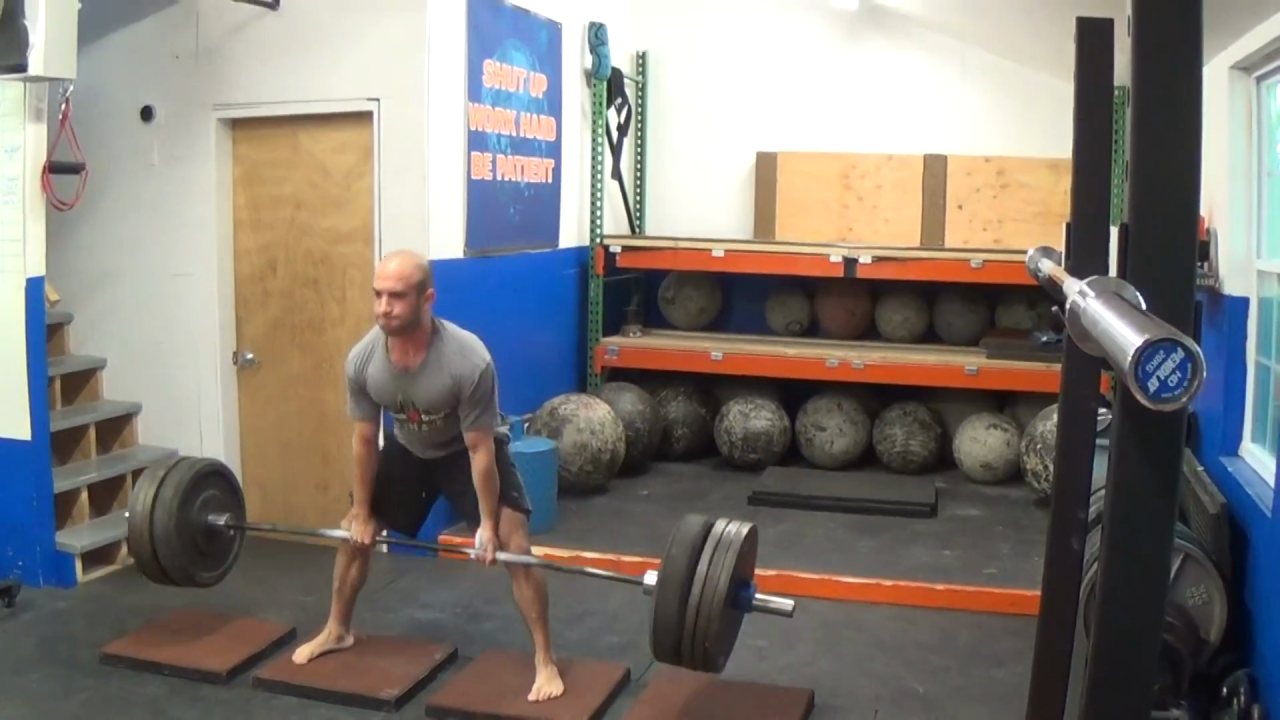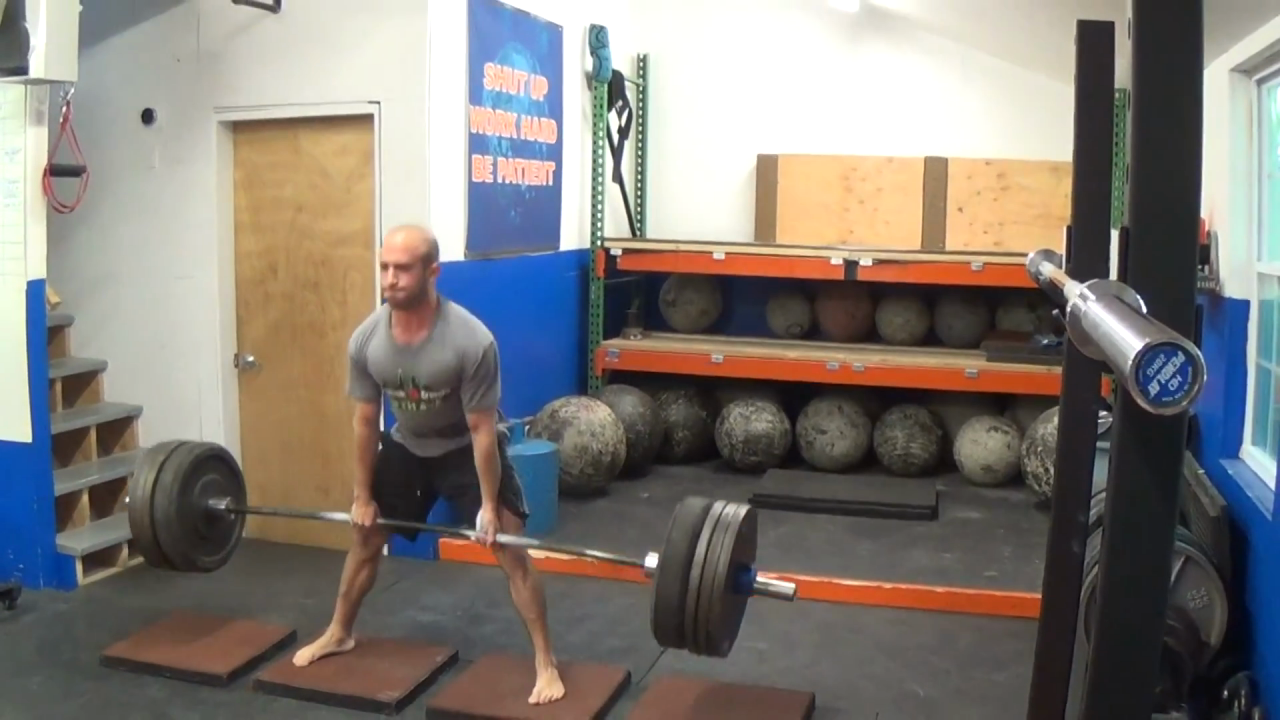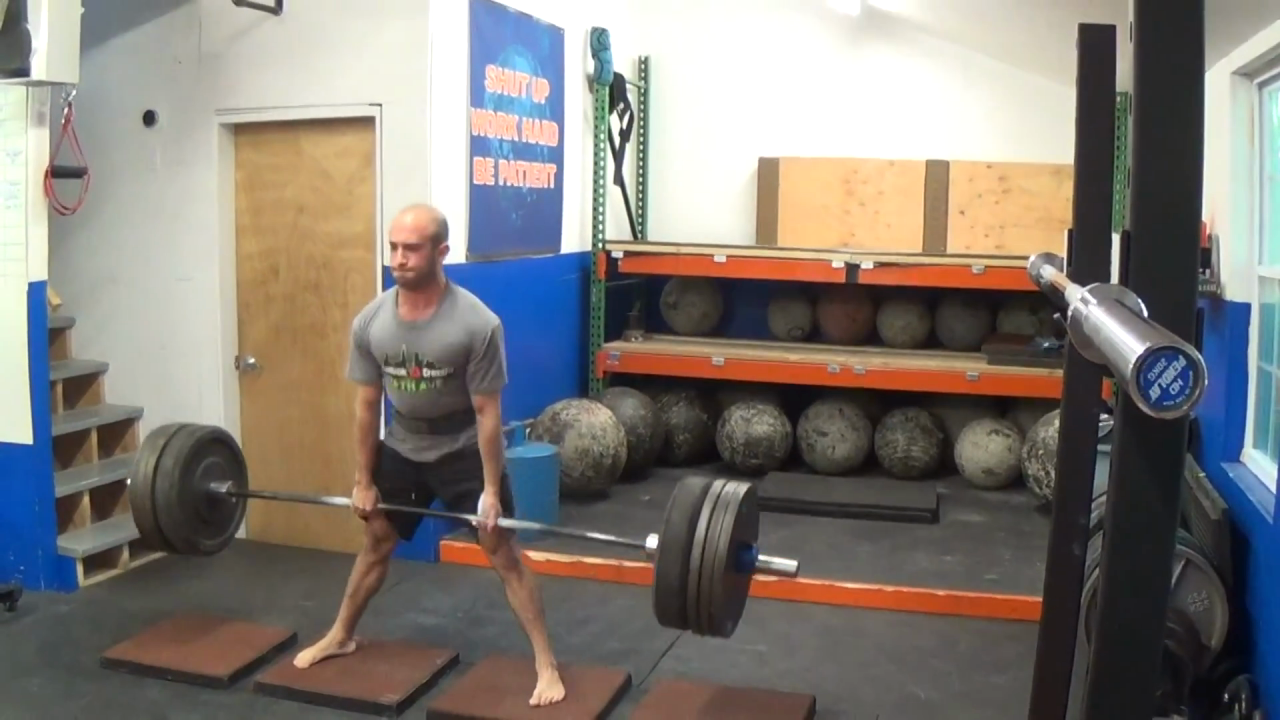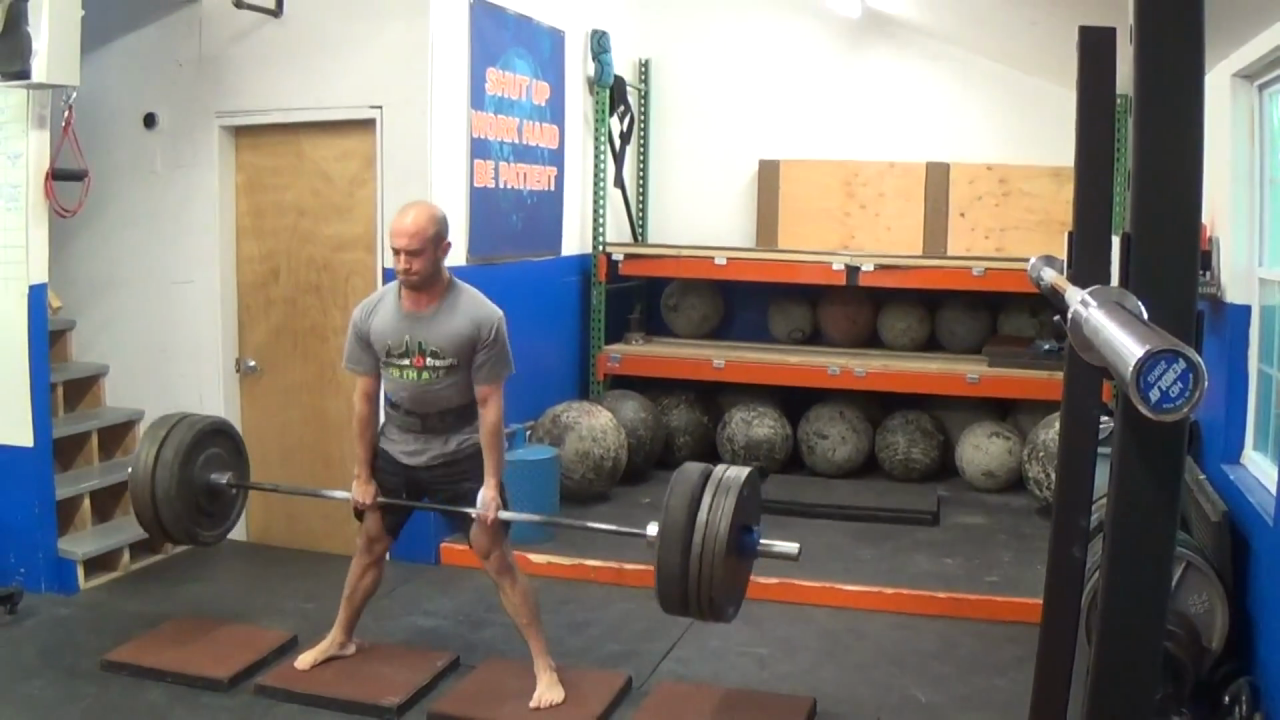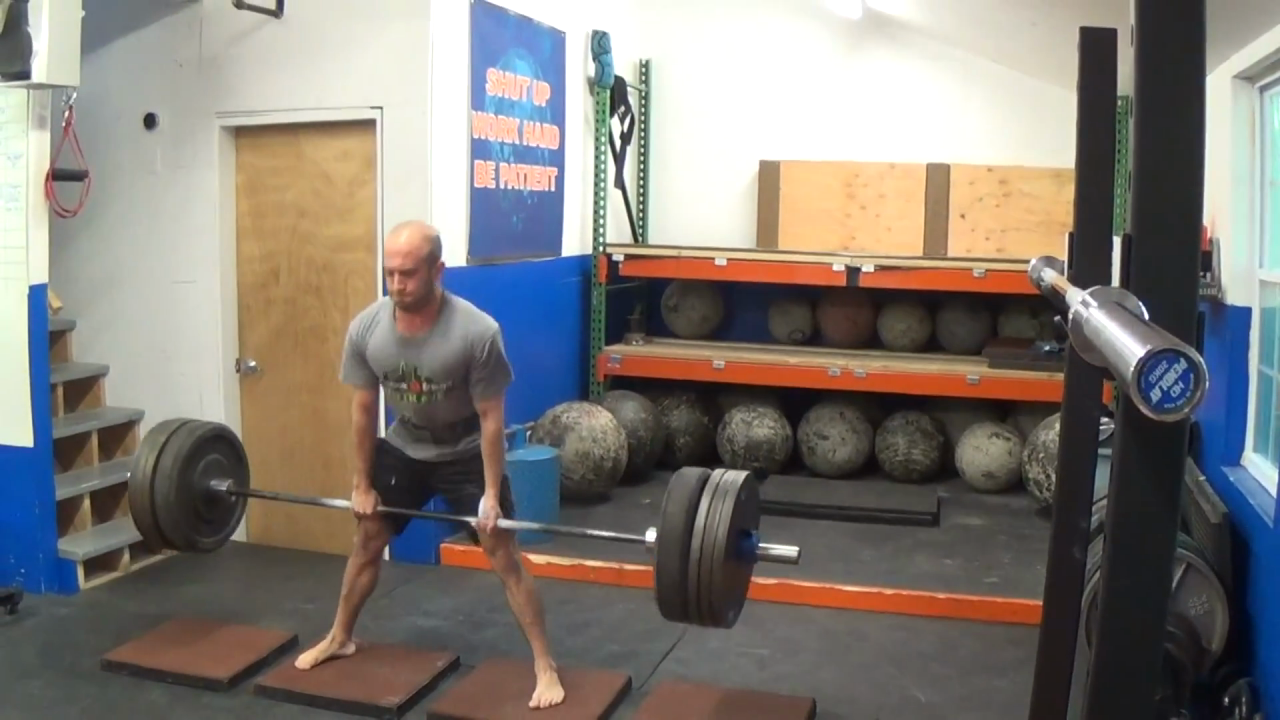
dt=0.1s
person 1, frame 1
left shoulder: (468, 361)
right shoulder: (362, 360)
left elbow: (479, 448)
right elbow: (365, 439)
left wrist: (488, 525)
right wrist: (361, 515)
left hip: (470, 448)
right hip: (408, 450)
left knee: (514, 548)
right knee: (353, 534)
left ankle: (545, 661)
right ankle: (336, 632)
person 1, frame 2
left shoulder: (470, 341)
right shoulder: (366, 338)
left elbow: (483, 428)
right elbow: (366, 421)
left wrist: (490, 507)
right wrist: (362, 497)
left hip: (466, 449)
right hip: (404, 447)
left knee: (510, 551)
right knee: (365, 540)
left ankle: (546, 666)
right ankle: (338, 635)
person 1, frame 3
left shoulder: (477, 323)
right shoulder: (370, 321)
left elbow: (487, 412)
right elbow: (367, 404)
left wrist: (492, 491)
right wrist: (363, 481)
left hip: (465, 450)
right hip: (401, 449)
left knee: (504, 555)
right knee: (374, 548)
left ankle: (546, 665)
right ankle: (340, 637)
person 1, frame 4
left shoulder: (480, 316)
right shoulder: (370, 313)
left elbow: (490, 405)
right elbow: (365, 398)
left wrist: (491, 484)
right wrist: (362, 473)
left hip: (462, 453)
right hip: (394, 452)
left knee: (496, 561)
right knee: (370, 547)
left ankle: (545, 668)
right ankle: (340, 640)
person 1, frame 5
left shoulder: (477, 332)
right shoulder: (365, 328)
left elbow: (491, 416)
right elbow: (364, 409)
left wrist: (492, 494)
right wrist: (361, 483)
left hip: (466, 452)
right hip: (403, 449)
left knee: (503, 557)
right knee: (366, 543)
left ankle: (545, 669)
right ankle: (339, 639)
